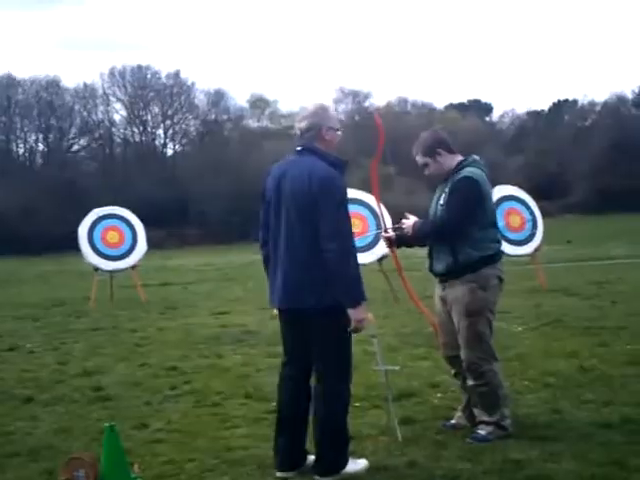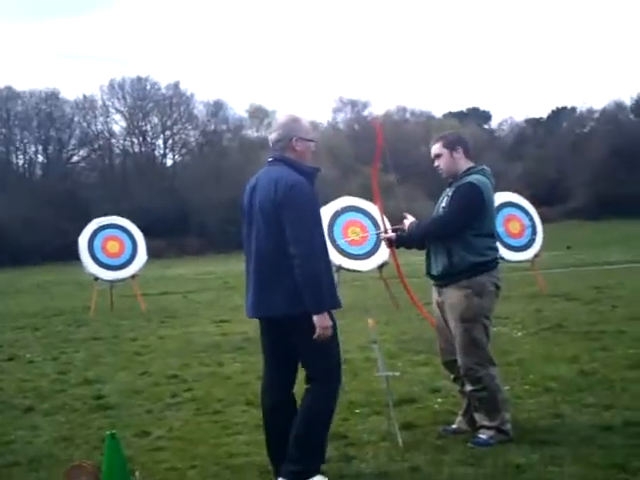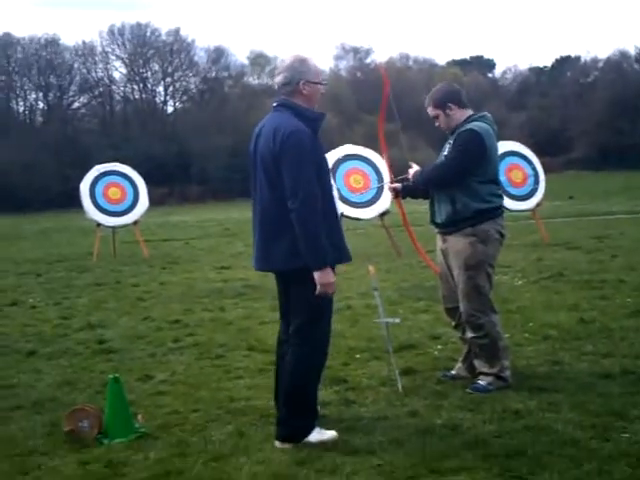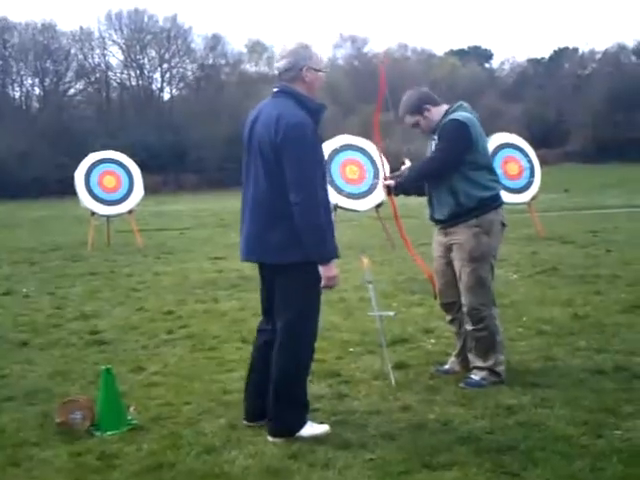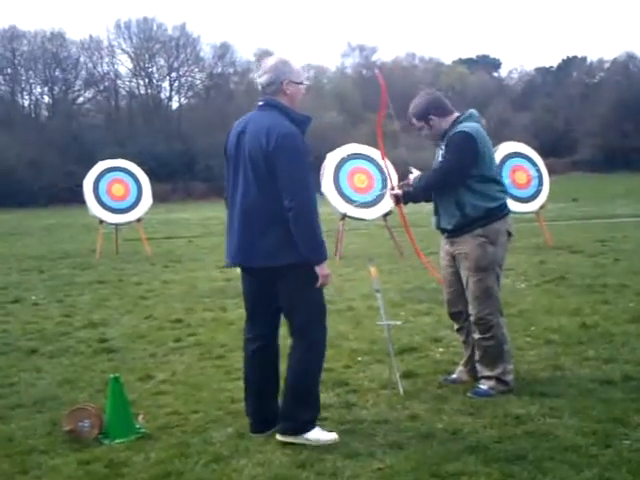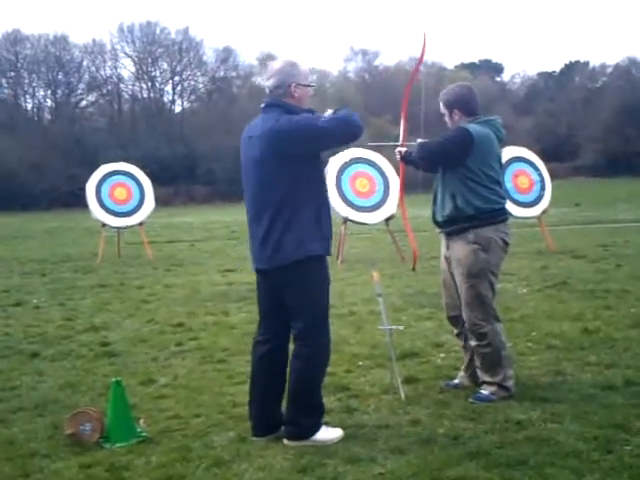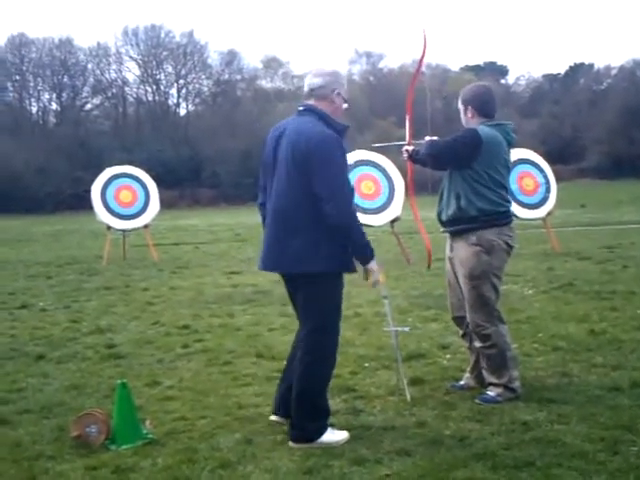
dt=0.7s
person 1, frame 1
left shoulder: (276, 173)
right shoulder: (326, 176)
left elbow: (266, 238)
right elbow: (338, 246)
right wrist: (355, 299)
left hip: (288, 293)
right hip: (323, 295)
left knee: (294, 371)
right knee: (332, 376)
person 1, frame 2
left shoulder: (256, 183)
right shoulder: (295, 184)
right elbow: (306, 252)
right wrist: (320, 306)
left hip: (267, 300)
right hip: (298, 302)
left knee: (277, 382)
right knee: (324, 379)
person 1, frame 3
left shoulder: (266, 127)
right shoulder: (296, 132)
right elbow: (305, 204)
right wrist: (322, 263)
left hip: (280, 249)
right hip: (303, 253)
left knee: (292, 331)
right knee: (309, 337)
left ankle: (288, 407)
right ankle: (295, 427)
person 1, frame 4
left shoulder: (260, 113)
right shoulder: (296, 121)
right elbow: (307, 197)
right wrist: (325, 256)
left hip: (264, 240)
right hip: (293, 246)
left knee: (272, 325)
right knee: (296, 333)
left ankle: (258, 406)
right ankle: (285, 421)
person 1, frame 5
left shoulder: (239, 129)
right shoulder: (284, 133)
left elbow: (232, 189)
right elbow: (299, 202)
right wrist: (318, 256)
left hip: (249, 250)
right hip: (286, 252)
left knee: (259, 334)
right knee: (309, 333)
left ankle: (262, 417)
right ankle: (296, 423)
person 1, frame 6
left shoulder: (254, 130)
right shoulder: (290, 127)
right elbow: (351, 127)
right wrist: (336, 112)
left hip: (268, 251)
right hip: (299, 252)
left knee: (270, 337)
right knee: (311, 340)
left ankle: (265, 421)
right ankle: (302, 427)
person 1, frame 7
left shoulder: (280, 131)
right shoulder: (321, 138)
left elbow: (265, 197)
right elbow: (337, 205)
right wrist: (365, 255)
left hip: (285, 251)
right hip: (317, 256)
left knee: (310, 331)
right knee: (319, 341)
left ankle: (285, 406)
right ankle: (307, 428)
person 2, frame 1
left shoulder: (468, 181)
right shoulder: (449, 182)
left elbow: (450, 226)
right elbow: (438, 229)
left wrist: (417, 227)
right wrist: (401, 238)
left hip: (474, 278)
right hip: (450, 278)
left knee: (476, 354)
right knee: (455, 352)
left ankle: (495, 419)
right ankle: (473, 410)
person 2, frame 2
left shoulder: (473, 186)
right shoulder: (457, 187)
left elbow: (444, 227)
right elbow: (438, 232)
left wrist: (414, 226)
right wrist: (401, 239)
left hip: (470, 283)
right hip: (448, 283)
left knee: (473, 358)
right knee: (453, 357)
left ankle: (496, 424)
right ankle: (472, 416)
person 2, frame 3
left shoulder: (474, 134)
right shoulder: (461, 135)
left elbow: (445, 174)
right elbow: (442, 180)
left wrist: (418, 175)
right wrist: (407, 189)
left hip: (475, 231)
right hip: (453, 231)
left knee: (475, 306)
right knee: (455, 305)
left ankle: (495, 371)
right ankle: (472, 363)
person 2, frame 4
left shoulder: (458, 124)
right shoulder: (443, 130)
left elbow: (435, 167)
right elbow: (432, 179)
left wrist: (407, 174)
right wrist: (399, 186)
left hip: (475, 222)
right hip: (448, 224)
left knee: (476, 300)
right knee: (450, 297)
left ankle: (489, 367)
right ankle: (464, 357)
person 2, frame 5
left shoulder: (465, 136)
right shoulder: (451, 137)
left elbow: (443, 178)
right elbow: (441, 183)
left wrist: (415, 183)
right wrist: (408, 193)
left hip: (481, 232)
right hip: (456, 232)
left knee: (483, 309)
right knee: (458, 307)
left ankle: (497, 376)
right ankle: (472, 366)
person 2, frame 6
left shoulder: (469, 135)
right shoulder: (475, 135)
left elbow: (429, 155)
right elbow: (439, 161)
left wrist: (411, 152)
right wrist: (410, 155)
left hip: (478, 235)
right hip: (460, 234)
left knee: (479, 313)
right knee: (458, 311)
left ankle: (499, 381)
right ankle: (473, 372)
person 2, frame 7
left shoulder: (478, 137)
right shoulder: (485, 138)
left elbow: (438, 153)
right elbow: (446, 157)
left wrist: (423, 147)
right wrist: (417, 154)
left hip: (482, 237)
right hip: (466, 236)
left knee: (483, 315)
right knee: (464, 313)
left ankle: (504, 383)
right ankle: (479, 373)
